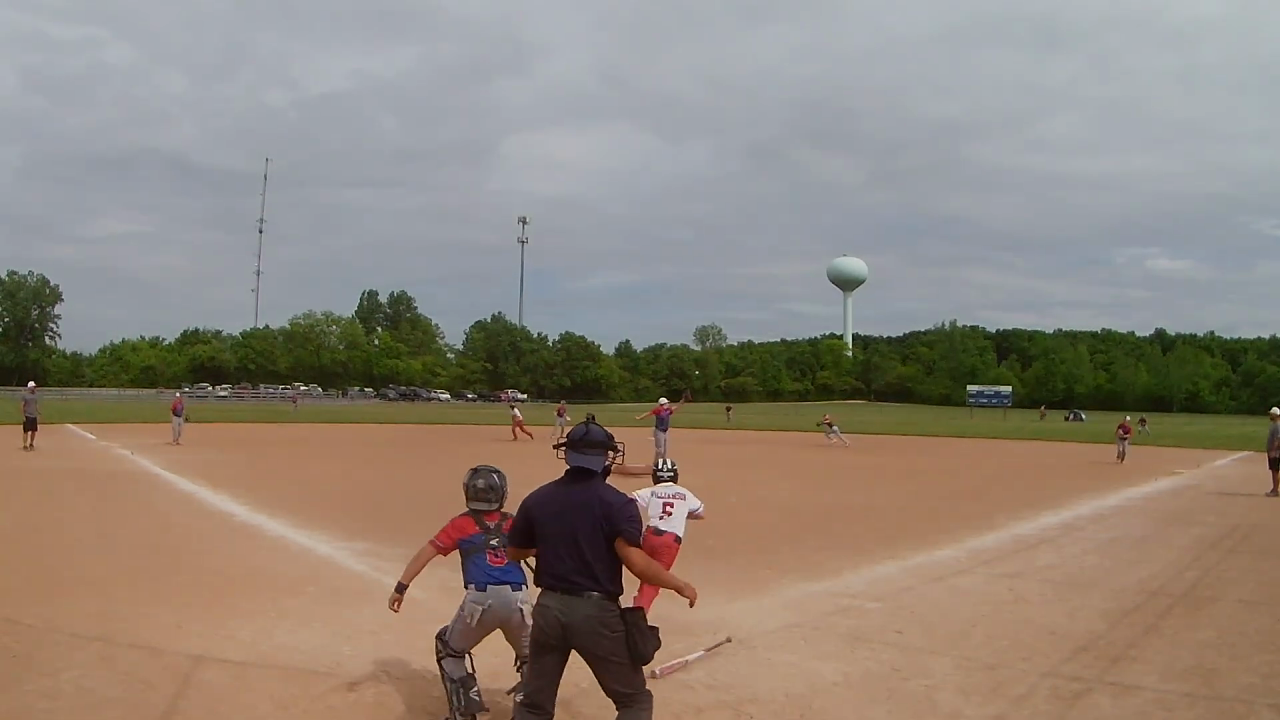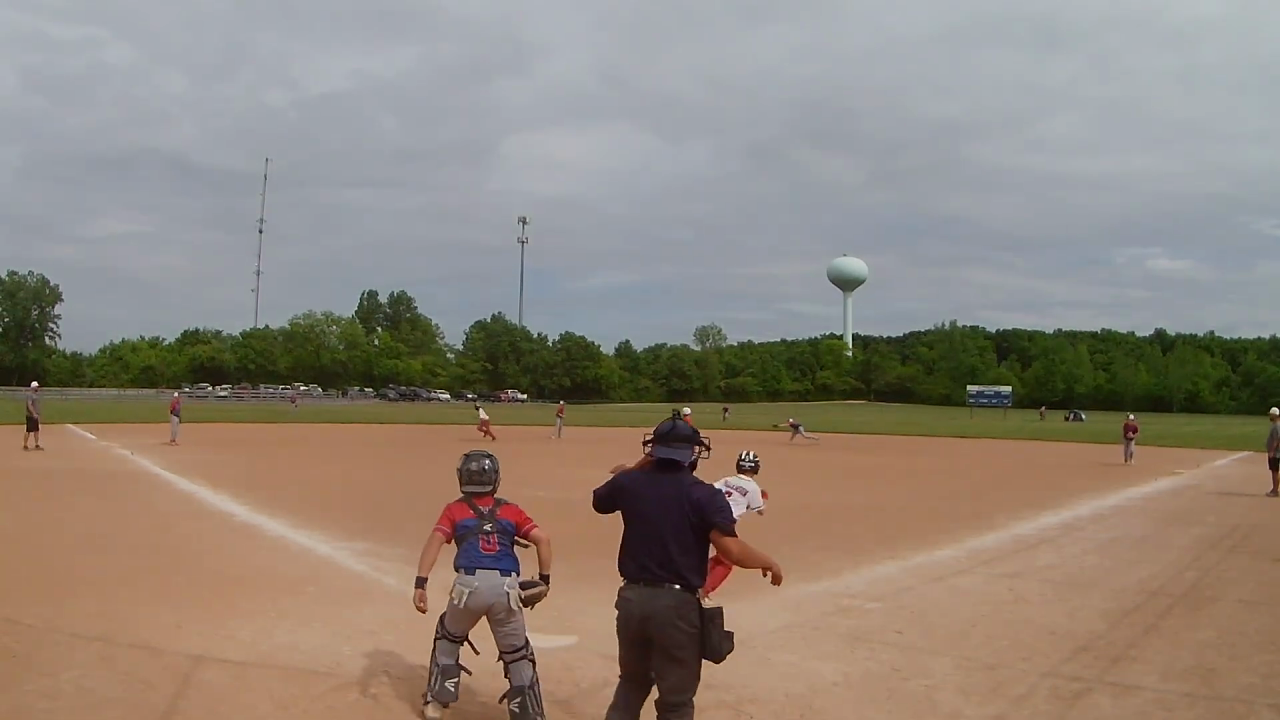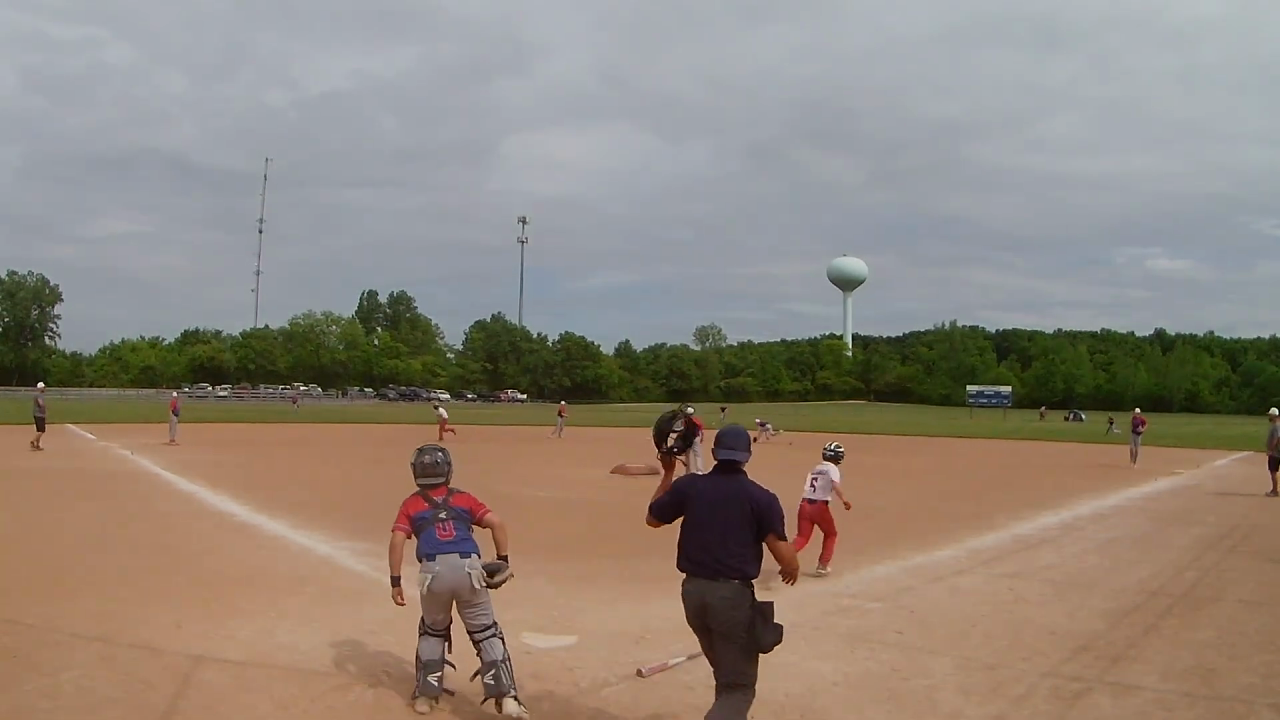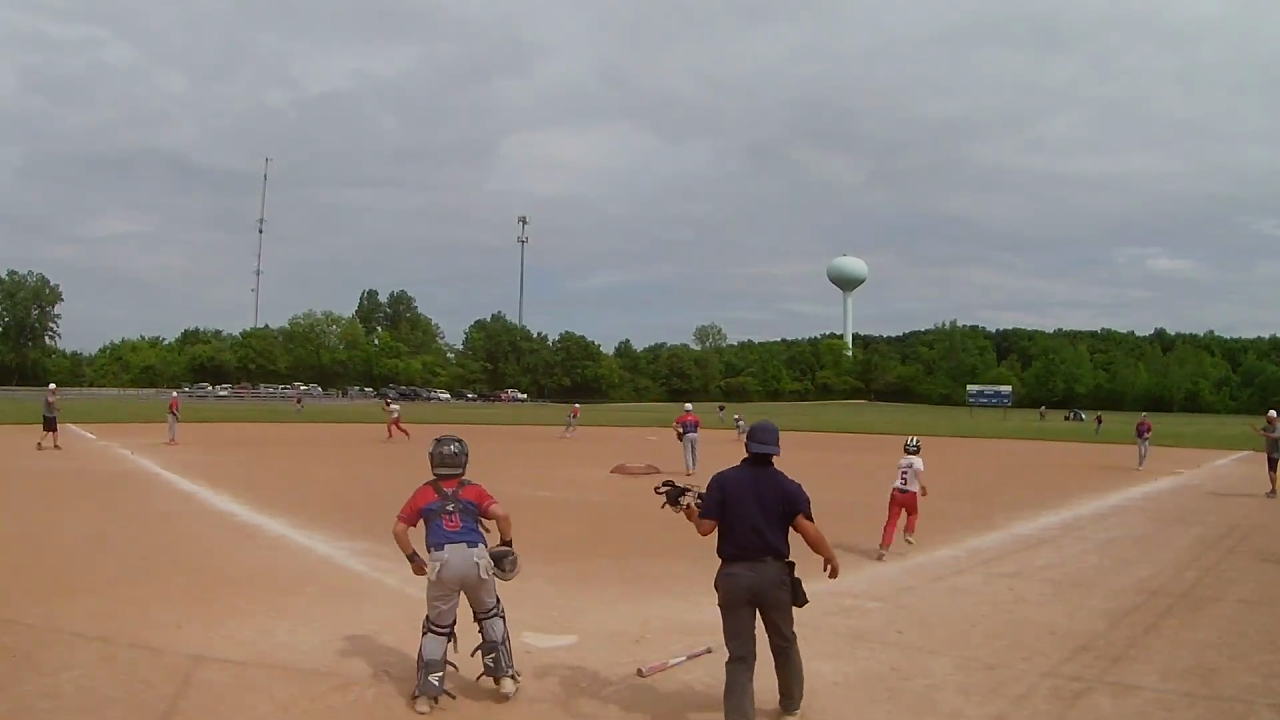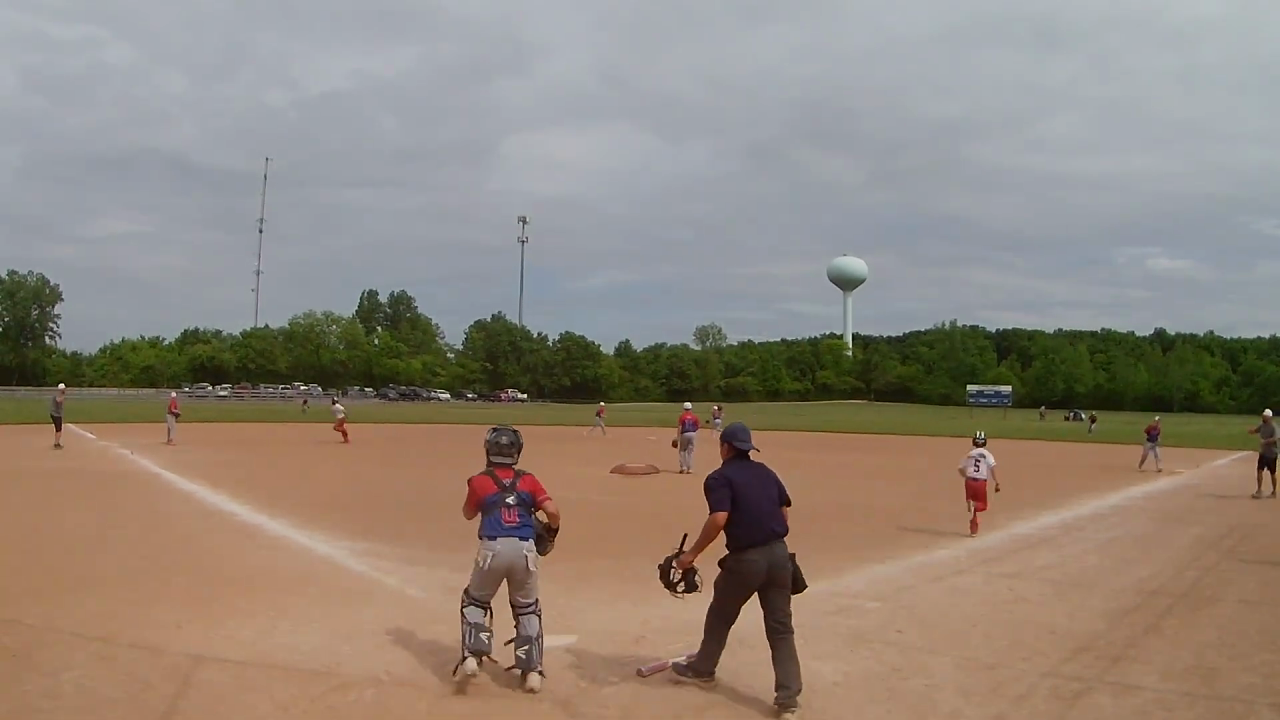
dt=0.4s
person 1, frame 1
left shoulder: (538, 499)
right shoulder: (616, 503)
left elbow: (515, 552)
right elbow: (634, 561)
right wrist: (680, 585)
left hip: (549, 608)
right hip: (598, 611)
person 1, frame 2
left shoulder: (629, 483)
right shoulder: (704, 496)
left elbow: (598, 501)
right elbow: (731, 549)
left wrist: (642, 464)
right wrist: (770, 564)
left hip: (632, 600)
right hip: (677, 605)
left knee: (633, 685)
person 1, frame 3
left shoulder: (689, 486)
right shoulder: (762, 498)
left elbow: (653, 518)
right elbow: (783, 554)
left wrist: (667, 474)
right wrist: (793, 568)
left hip: (693, 591)
right hip: (734, 595)
left knee: (727, 672)
right knee: (739, 684)
person 1, frame 4
left shoulder: (723, 480)
right shoulder: (788, 486)
left elbow: (705, 528)
right elbow: (809, 531)
left wrist: (692, 513)
right wrist: (830, 556)
left hip: (734, 575)
right hip: (774, 573)
left knee: (740, 656)
right knee: (784, 644)
person 1, frame 5
left shoulder: (719, 478)
right shoulder: (767, 473)
left elbow: (718, 520)
right elbow: (784, 513)
left wrist: (692, 554)
left hip: (745, 560)
right hip: (778, 555)
left knee: (719, 618)
right knee: (780, 628)
left ankle: (701, 671)
person 2, frame 1
left shoulder: (460, 524)
left elbow: (426, 553)
left wrist: (400, 588)
left hip: (480, 600)
right hip: (517, 600)
left knee: (449, 648)
person 2, frame 2
left shoulder: (454, 509)
right shoulder: (511, 510)
left elbow: (434, 543)
right elbow: (542, 538)
left wrist: (420, 584)
right wrist: (544, 580)
left hip: (469, 586)
right hip: (506, 587)
left knee: (448, 636)
right knee: (517, 655)
person 2, frame 3
left shoulder: (410, 504)
right shoulder: (464, 498)
left elbow: (397, 541)
right elbow: (496, 523)
left wrist: (396, 582)
right wrist: (503, 562)
left hip: (433, 572)
right hip: (469, 569)
left knee: (433, 632)
right knee: (487, 634)
left ankle: (426, 695)
right ankle: (507, 697)
person 2, frame 4
left shoulder: (423, 493)
right shoulder: (474, 490)
left elbow: (399, 529)
right elbow: (500, 515)
left wrist: (414, 558)
right wrist: (506, 545)
left hip: (441, 562)
right hip: (475, 558)
left knee: (437, 628)
right knee: (491, 615)
left ankle: (426, 695)
right ankle: (504, 678)
person 2, frame 5
left shoulder: (479, 481)
right shoulder: (528, 480)
left elbow: (468, 513)
right elbow: (552, 511)
right wrist: (552, 531)
left hip: (493, 551)
right hip: (524, 551)
left knee: (473, 601)
right knee: (526, 610)
left ankle: (471, 657)
right ankle: (531, 671)
